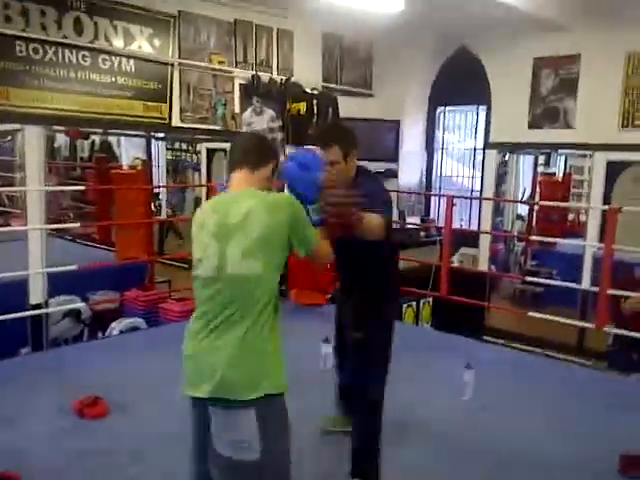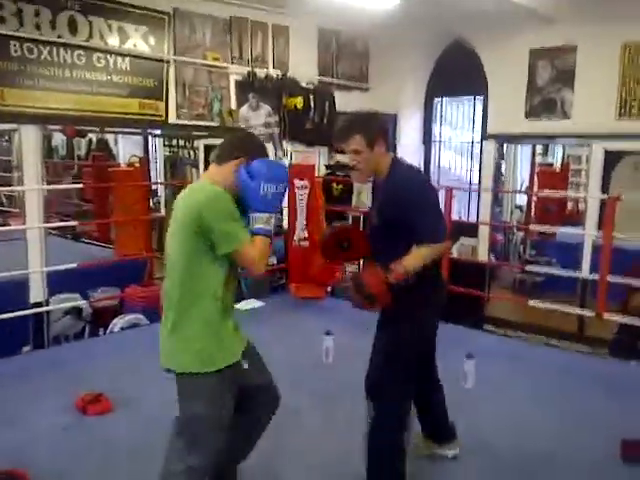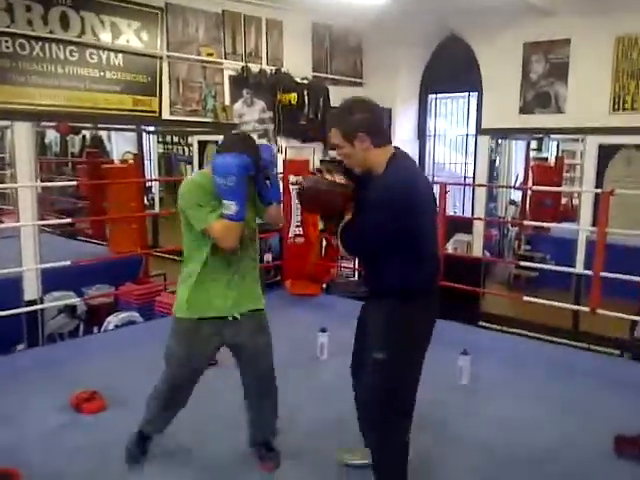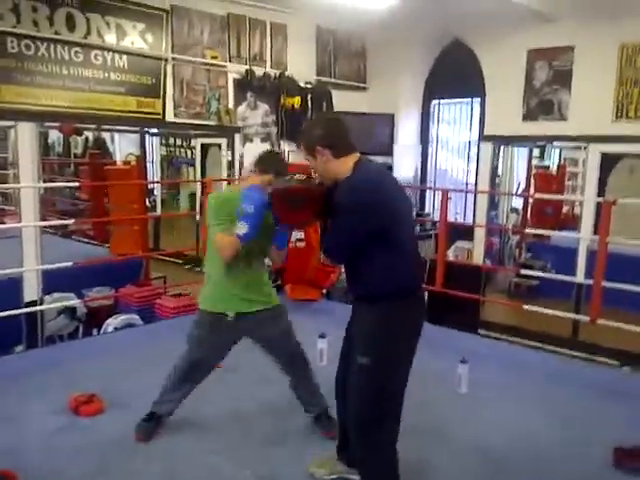
dt=0.5s
person 1, frame 1
left shoulder: (371, 189)
right shoulder: (333, 187)
left elbow: (376, 229)
left wrist: (352, 217)
left hip: (375, 295)
right hip: (351, 288)
left knee: (364, 375)
right knee: (348, 361)
right ankle: (352, 415)
person 1, frame 2
left shoulder: (410, 184)
right shoulder: (382, 183)
left elbow: (436, 242)
left wrist: (394, 274)
left hip: (413, 295)
right hip: (406, 294)
left knee: (384, 385)
right knee: (418, 368)
right ankle: (441, 437)
person 1, frame 3
left shoulder: (396, 187)
right shoulder: (383, 169)
left elbow: (353, 244)
right elbow: (352, 189)
left wrist: (347, 211)
left hip: (406, 306)
right hip: (382, 296)
left knee: (384, 399)
right knee: (364, 377)
right ankle: (377, 447)
person 1, frame 4
left shoulder: (361, 190)
right shoulder: (362, 178)
left elbow: (333, 252)
right elbow: (337, 215)
left wrist: (324, 213)
left hip: (392, 310)
right hip: (374, 303)
left knee: (371, 406)
right knee: (349, 385)
person 2, frame 1
left shoulder: (203, 213)
right shoulder: (282, 207)
right elbow: (323, 254)
right wrist: (306, 208)
left hip: (203, 365)
right hip: (247, 371)
person 2, frame 2
left shoulder: (198, 194)
right shoulder: (213, 199)
left elbow: (236, 254)
right elbow: (255, 263)
left wrist: (256, 206)
right wrist: (265, 208)
left hip: (219, 336)
right hip: (200, 344)
left knee: (263, 397)
right knee: (197, 446)
person 2, frame 3
left shoulder: (248, 181)
right shoulder: (194, 188)
left elbow: (276, 220)
right elbow: (226, 239)
left wrist: (268, 177)
right wrist: (233, 191)
left hip: (246, 303)
right hip: (199, 306)
left knee: (261, 377)
right knee: (177, 379)
left ankle: (263, 440)
right ankle: (147, 431)
person 2, frame 4
left shoulder: (265, 207)
right shoulder: (222, 201)
left elbow: (277, 258)
right elbow: (225, 252)
left wrist: (282, 225)
right wrist: (251, 217)
left hip: (261, 301)
right hip: (218, 304)
left knee: (293, 357)
right knee: (193, 363)
left ankle: (318, 411)
right ankle: (160, 410)
